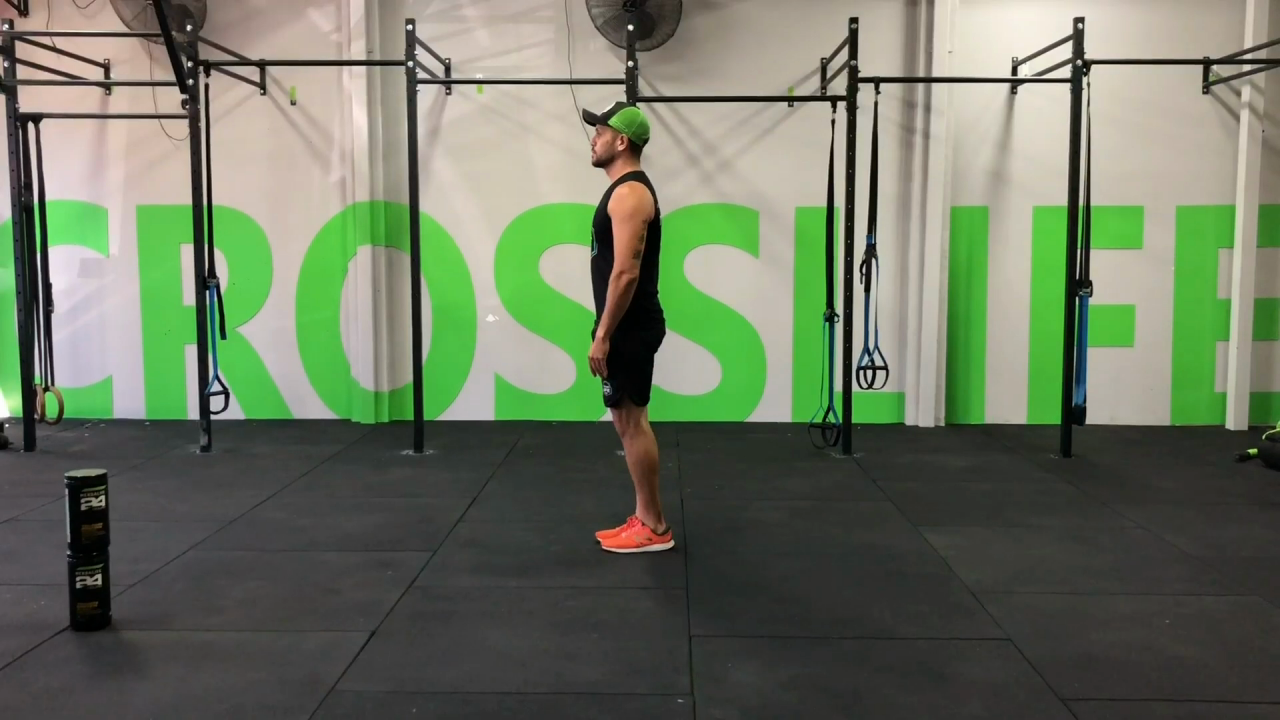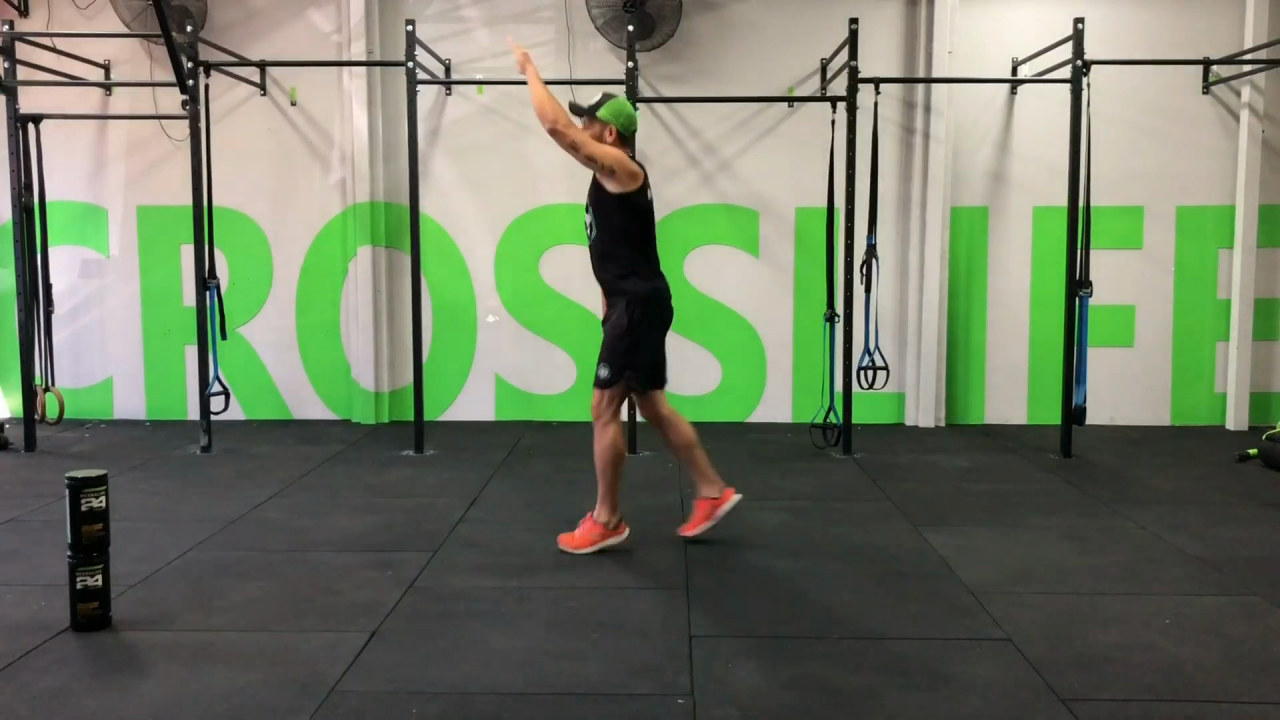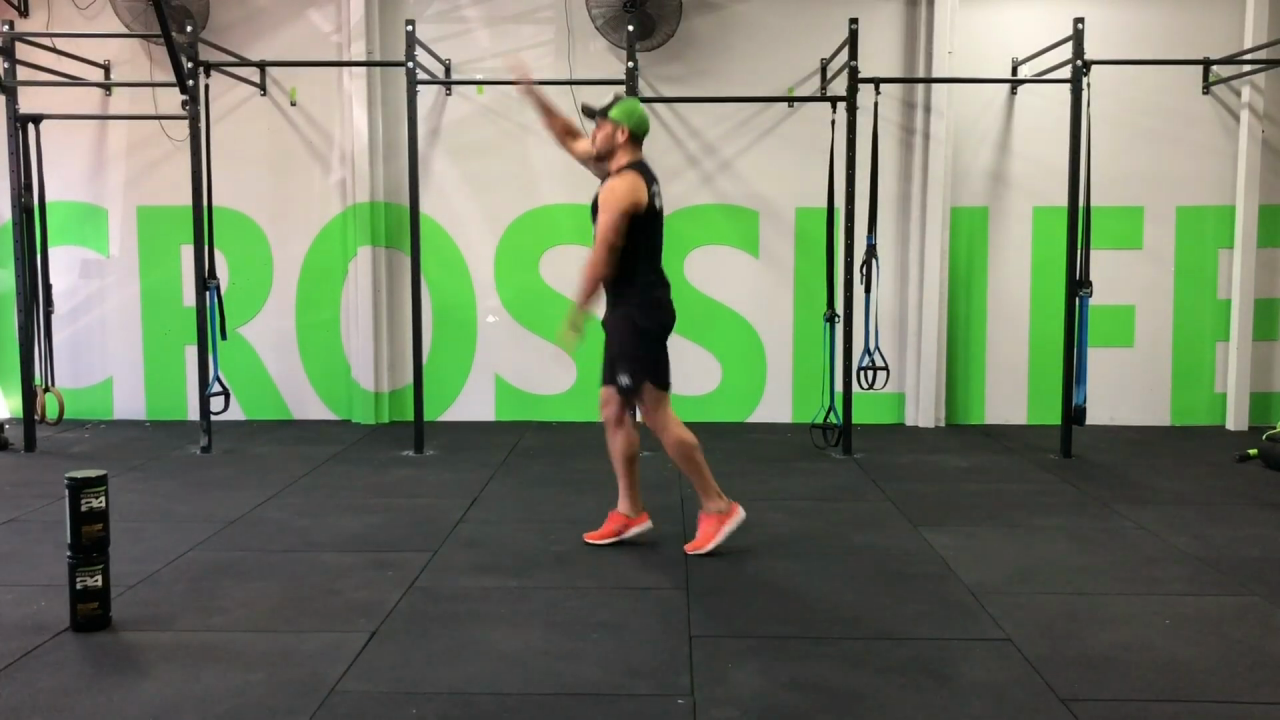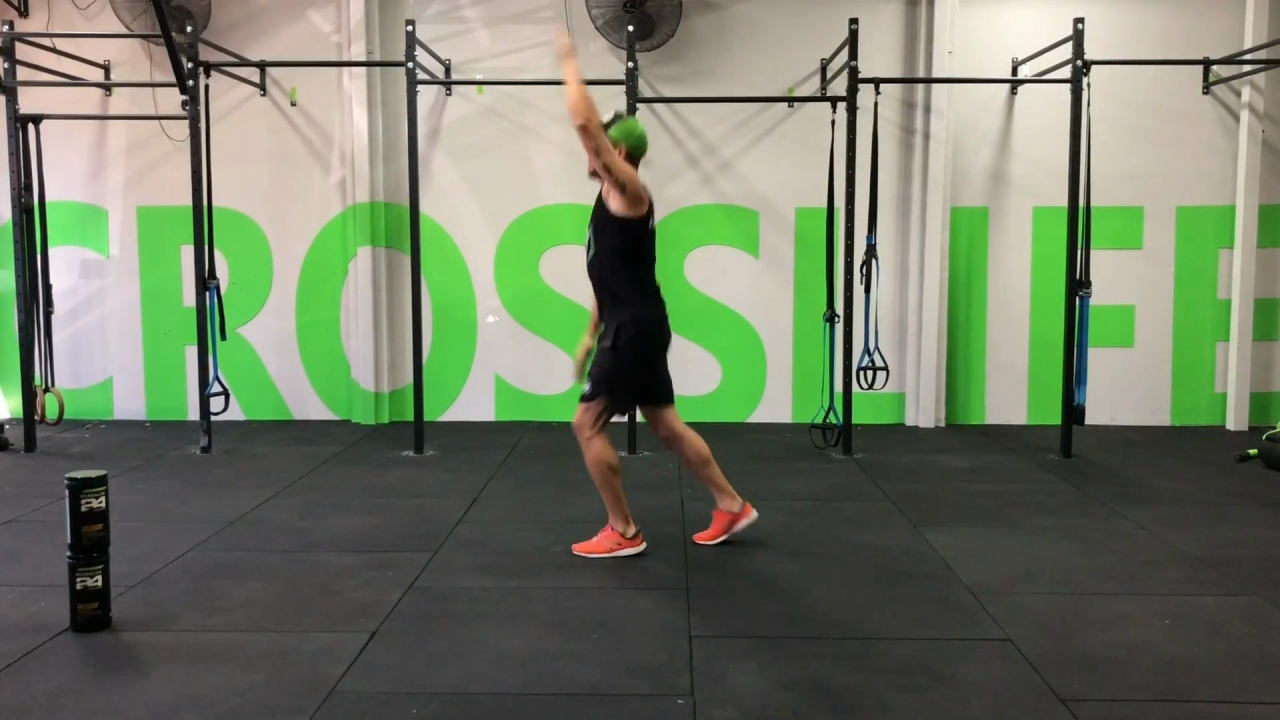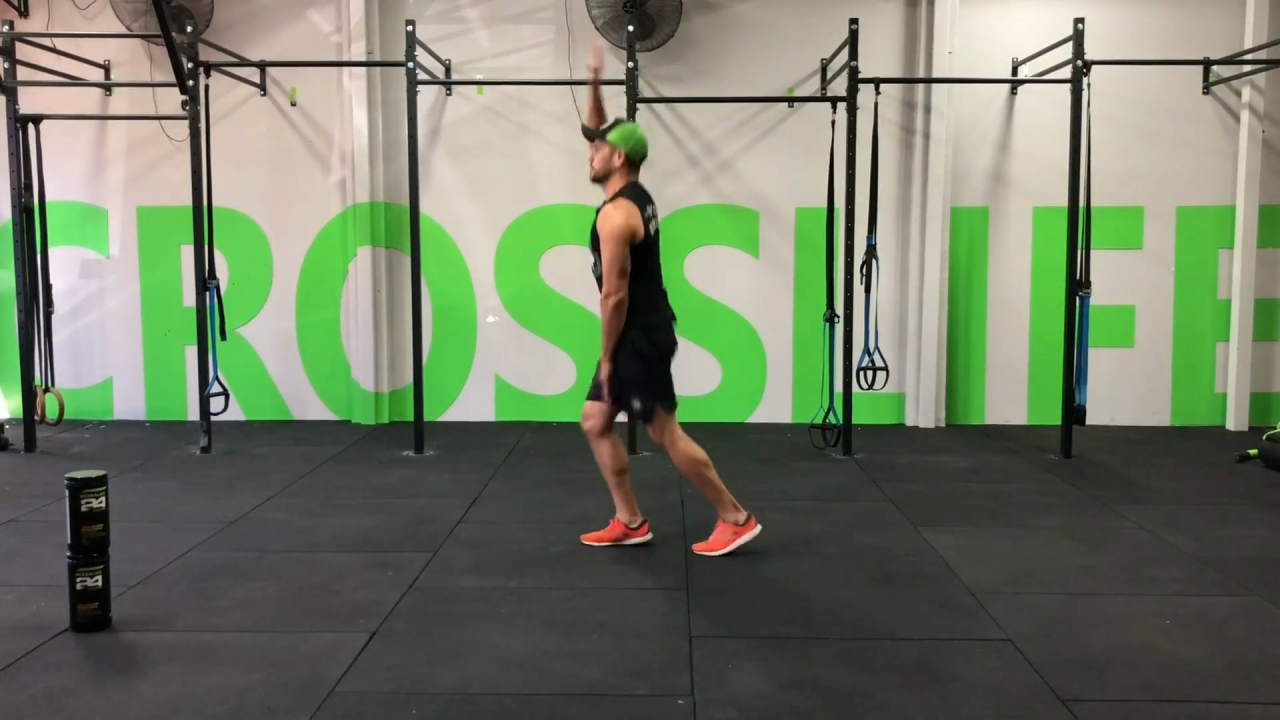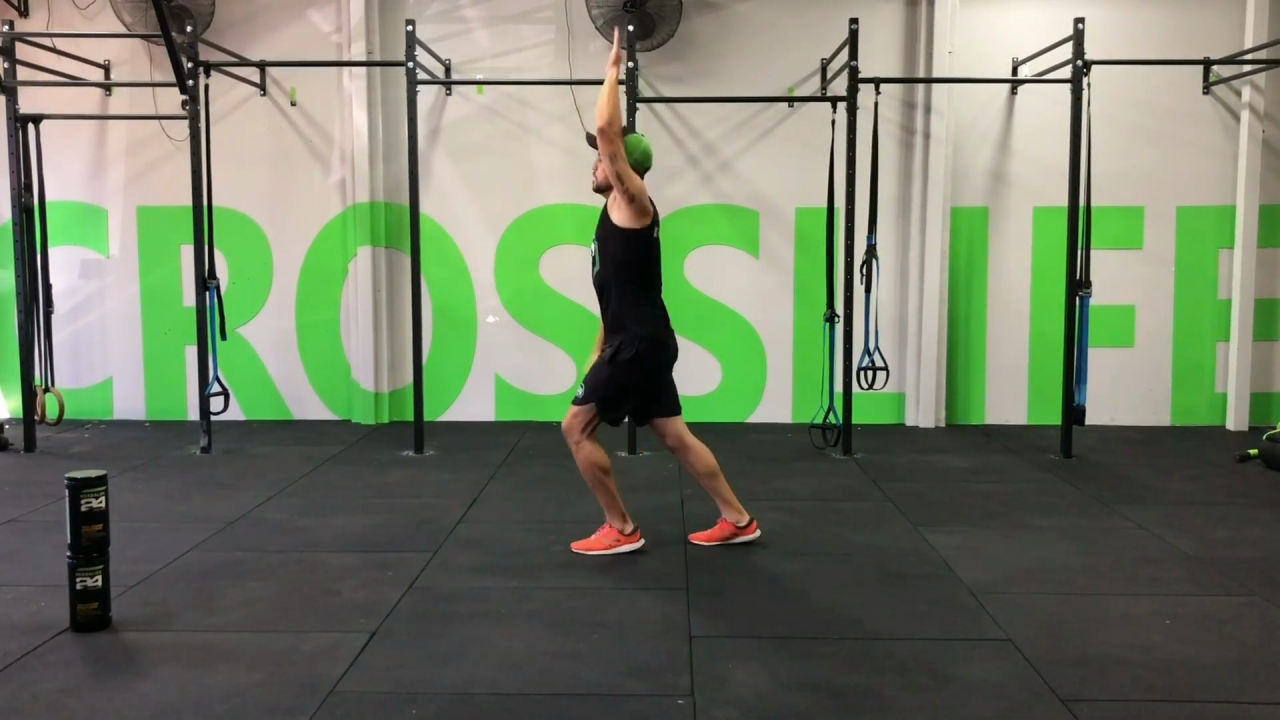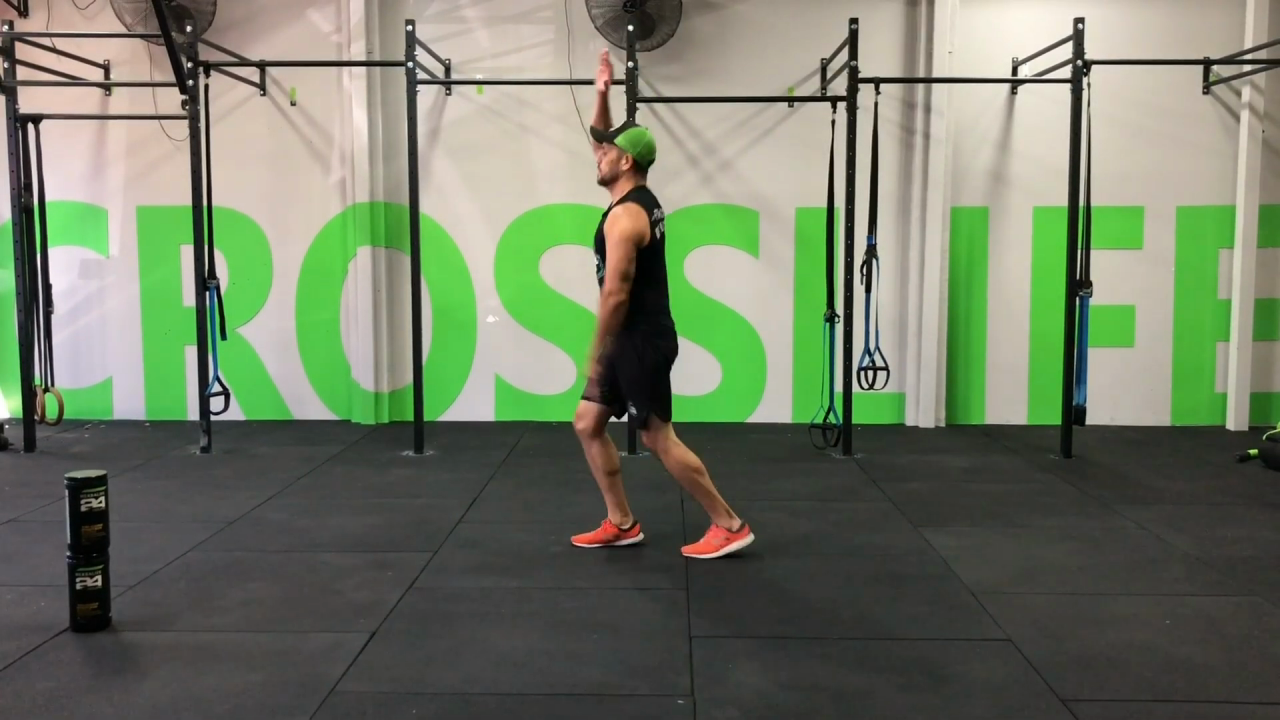
dt=0.5s
person 1, frame 1
left shoulder: (629, 193)
right shoulder: (627, 190)
left elbow: (625, 273)
left wrist: (603, 335)
right wrist: (608, 332)
left hip: (631, 328)
right hip: (628, 326)
left knee: (630, 423)
right knee: (630, 423)
left ankle: (654, 527)
right ankle: (646, 519)
person 1, frame 2
left shoulder: (621, 170)
right shoulder: (613, 180)
left elbow: (555, 126)
left wrist: (530, 71)
right wrist: (612, 309)
left hip: (634, 308)
right hip: (634, 306)
left knee: (604, 412)
right knee: (653, 407)
left ankle: (605, 520)
right ankle: (711, 492)
person 1, frame 3
left shoulder: (623, 185)
right shoulder: (630, 172)
left elbow: (599, 261)
right elbow: (576, 142)
left wrist: (569, 324)
right wrist: (537, 98)
left hip: (641, 313)
right hip: (632, 308)
left knee: (656, 416)
right knee: (613, 409)
left ankle: (717, 508)
right ankle: (629, 512)
person 1, frame 4
left shoulder: (628, 192)
right shoulder: (612, 201)
left elbow: (583, 123)
left wrist: (570, 66)
right wrist: (589, 336)
left hip: (631, 330)
right hip: (629, 326)
left knee: (587, 426)
right knee: (666, 425)
left ankle: (622, 532)
right ankle: (731, 508)
person 1, frame 5
left shoulder: (616, 214)
right shoulder: (630, 192)
left elbow: (613, 292)
right elbow: (599, 134)
left wrist: (606, 357)
right wrist: (594, 82)
left hip: (642, 337)
right hip: (634, 334)
left knee: (665, 436)
right knee: (595, 424)
left ankle: (735, 519)
right ankle: (628, 521)
person 1, frame 6
left shoulder: (633, 204)
right shoulder: (619, 214)
left elbow: (604, 128)
left wrist: (612, 70)
right wrist: (599, 352)
left hip: (636, 343)
right hip: (640, 340)
left knee: (575, 429)
right knee: (675, 437)
left ankle: (621, 528)
right ankle: (736, 520)
person 1, frame 7
left shoulder: (624, 216)
right shoulder: (638, 200)
left elbow: (614, 294)
right elbow: (602, 139)
left wrist: (596, 357)
right wrist: (602, 91)
left hip: (640, 344)
right hip: (633, 342)
left knee: (662, 443)
right knee: (587, 425)
left ankle: (728, 526)
right ankle: (621, 522)
